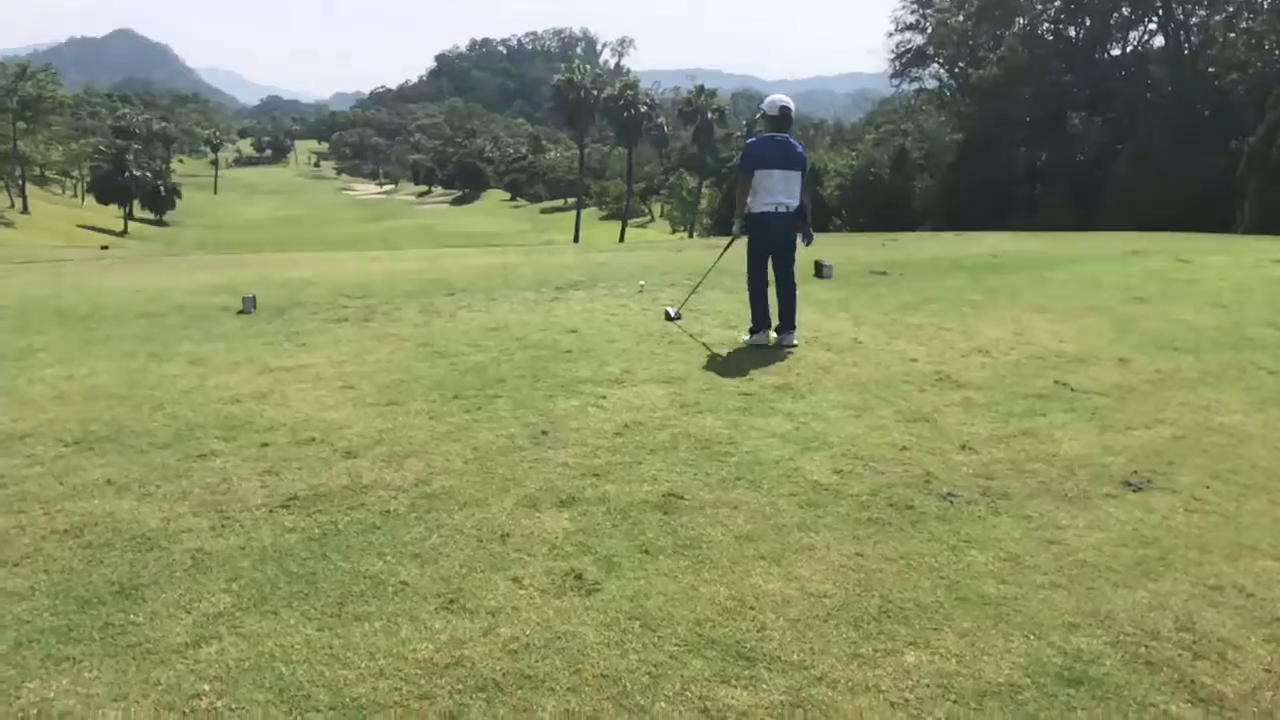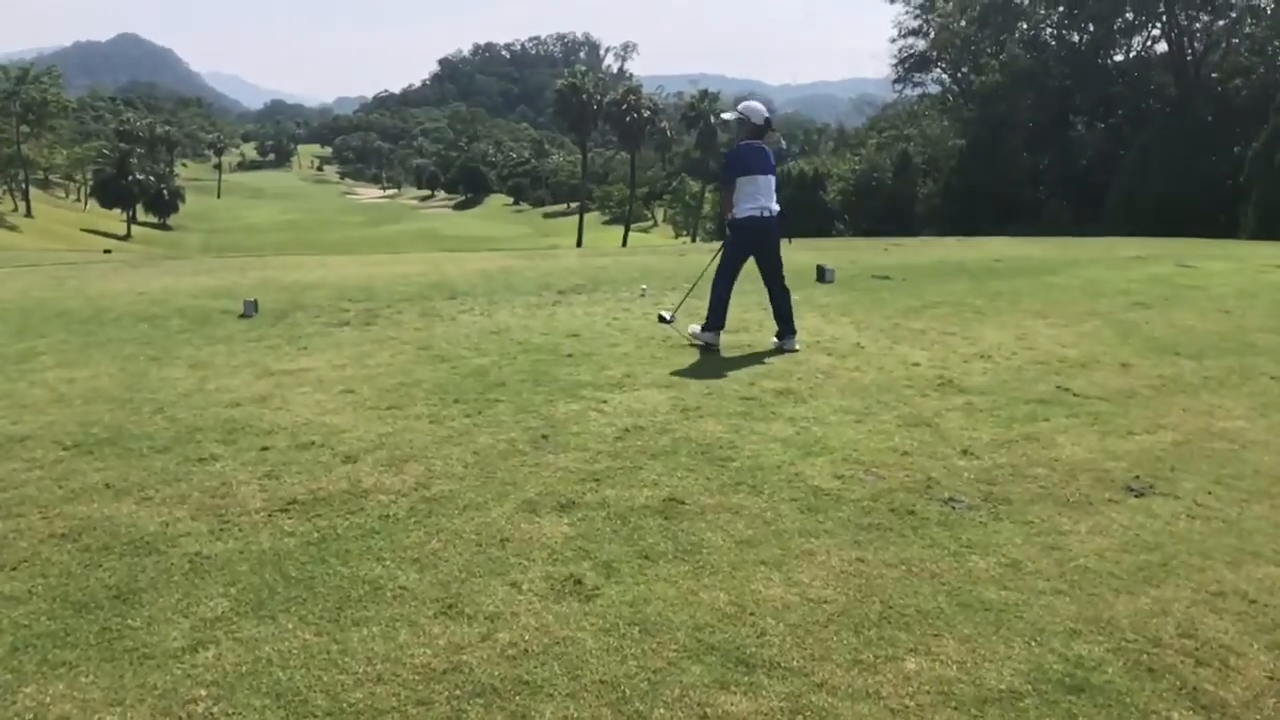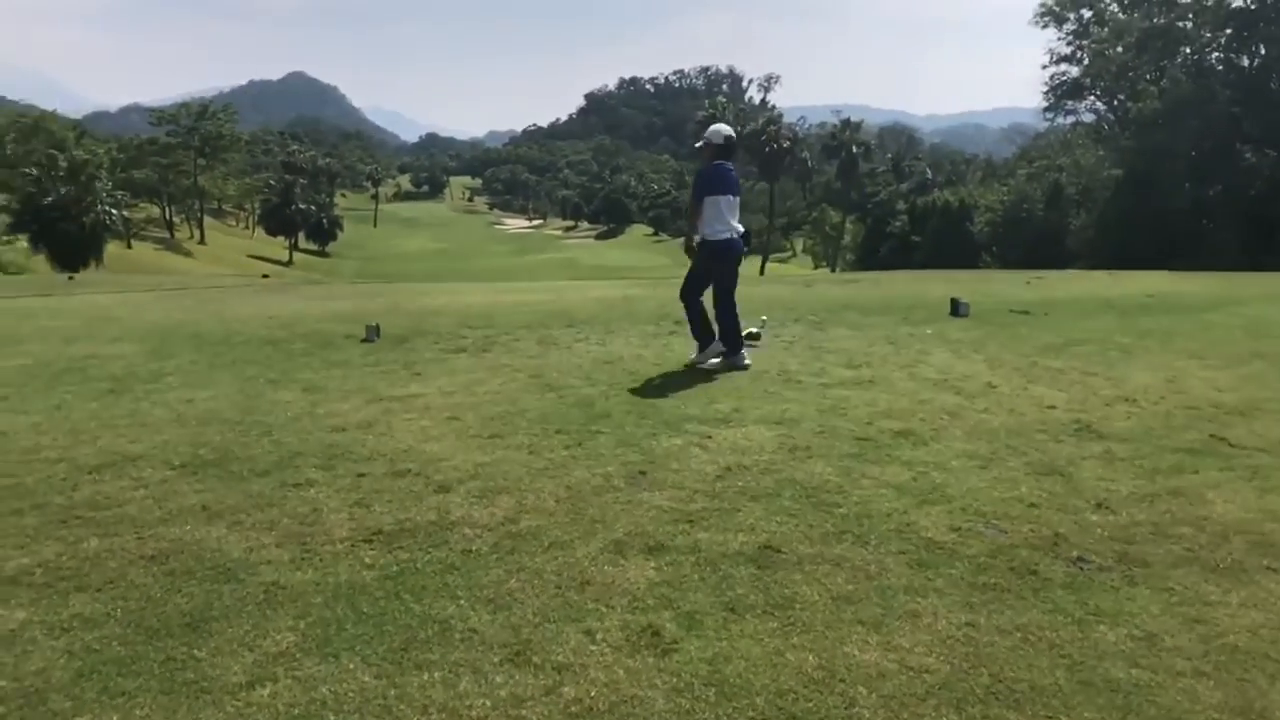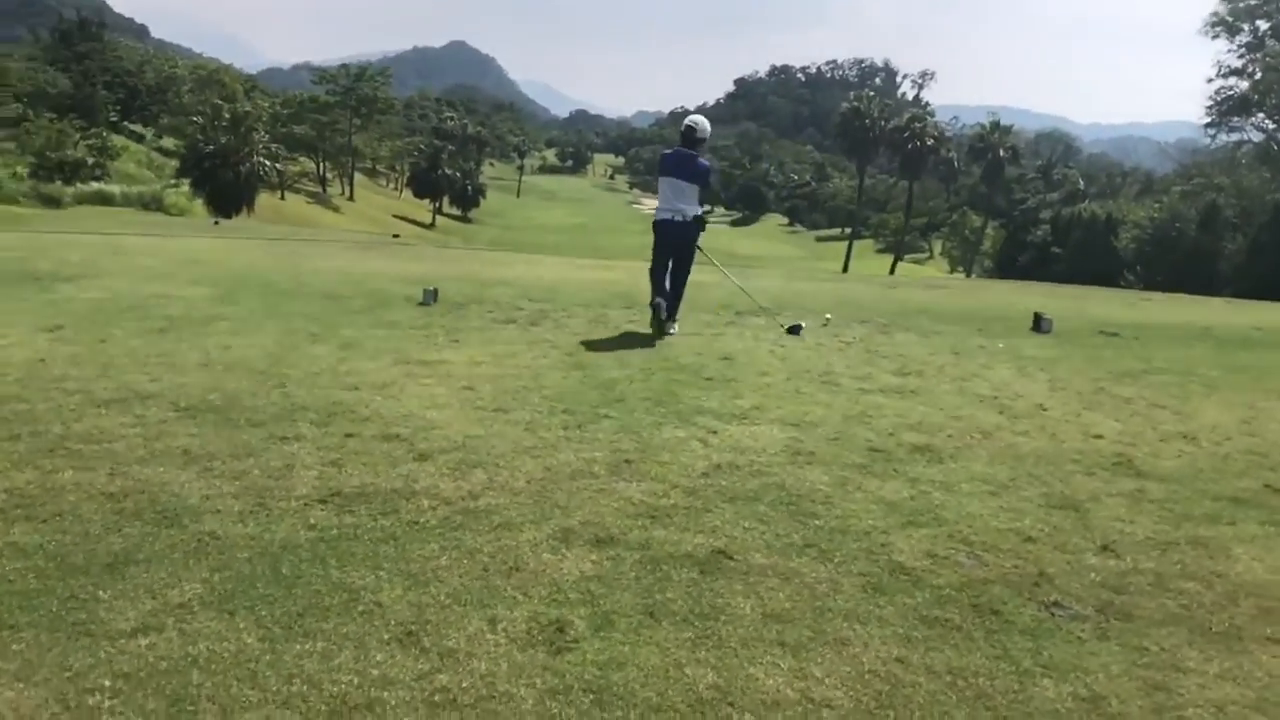
dt=1s
person 1, frame 1
left shoulder: (754, 146)
right shoulder: (798, 150)
left elbow: (744, 187)
right elbow: (804, 192)
left wrist: (738, 218)
right wrist: (806, 223)
left hip: (761, 217)
right hip: (789, 218)
left knee: (757, 275)
right knee: (786, 275)
left ankle: (760, 330)
right ankle: (787, 331)
person 1, frame 2
left shoulder: (735, 155)
right shoulder: (768, 154)
left elbow: (727, 194)
left wrist: (728, 219)
left hip: (745, 223)
right hip: (770, 222)
left knee: (724, 278)
right knee: (775, 280)
left ankle: (711, 330)
right ankle: (787, 335)
person 1, frame 3
left shoulder: (706, 174)
right shoulder: (733, 176)
left elbow: (695, 211)
left wrist: (690, 241)
right wrist: (699, 238)
left hip: (715, 245)
right hip: (734, 243)
left knee: (690, 294)
right knee: (725, 301)
left ankle: (708, 343)
right ankle: (733, 352)
person 1, frame 4
left shoulder: (665, 158)
right shoulder: (703, 167)
left elbow: (664, 190)
right elbow: (700, 200)
left hip: (664, 223)
right hip: (688, 225)
left knee: (659, 269)
right knee: (680, 275)
left ankle: (660, 305)
right ankle: (670, 318)
